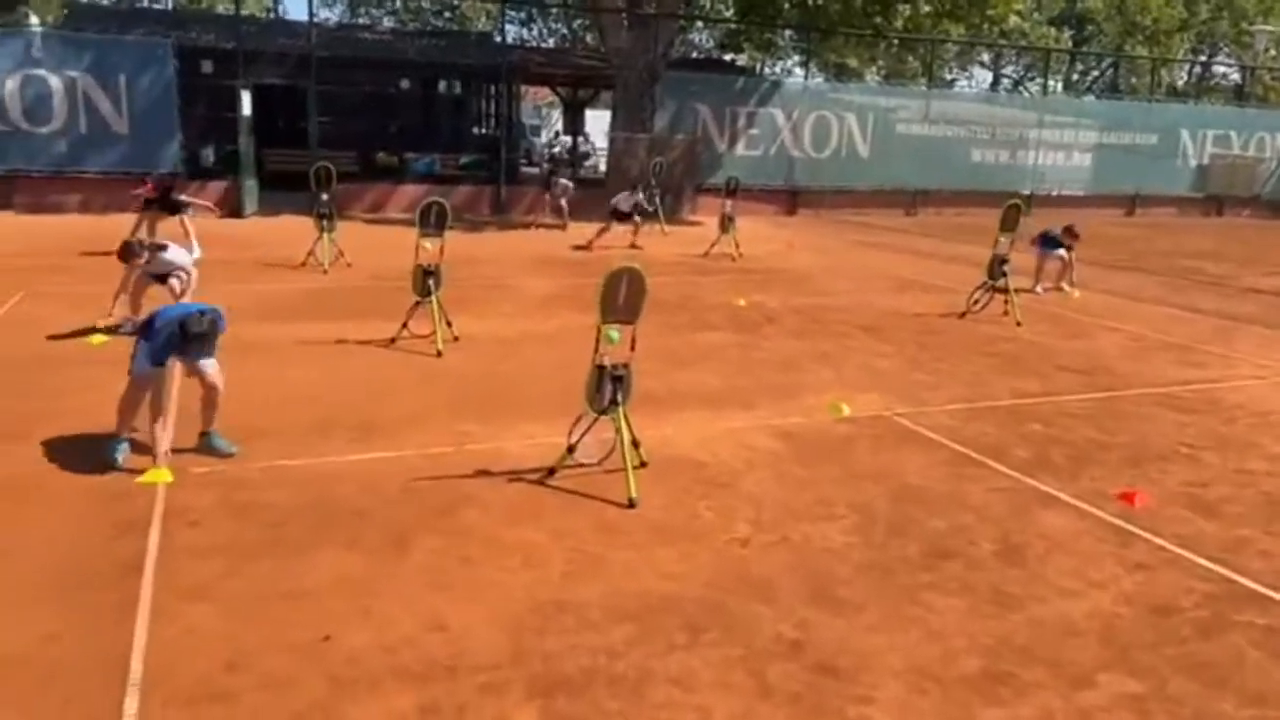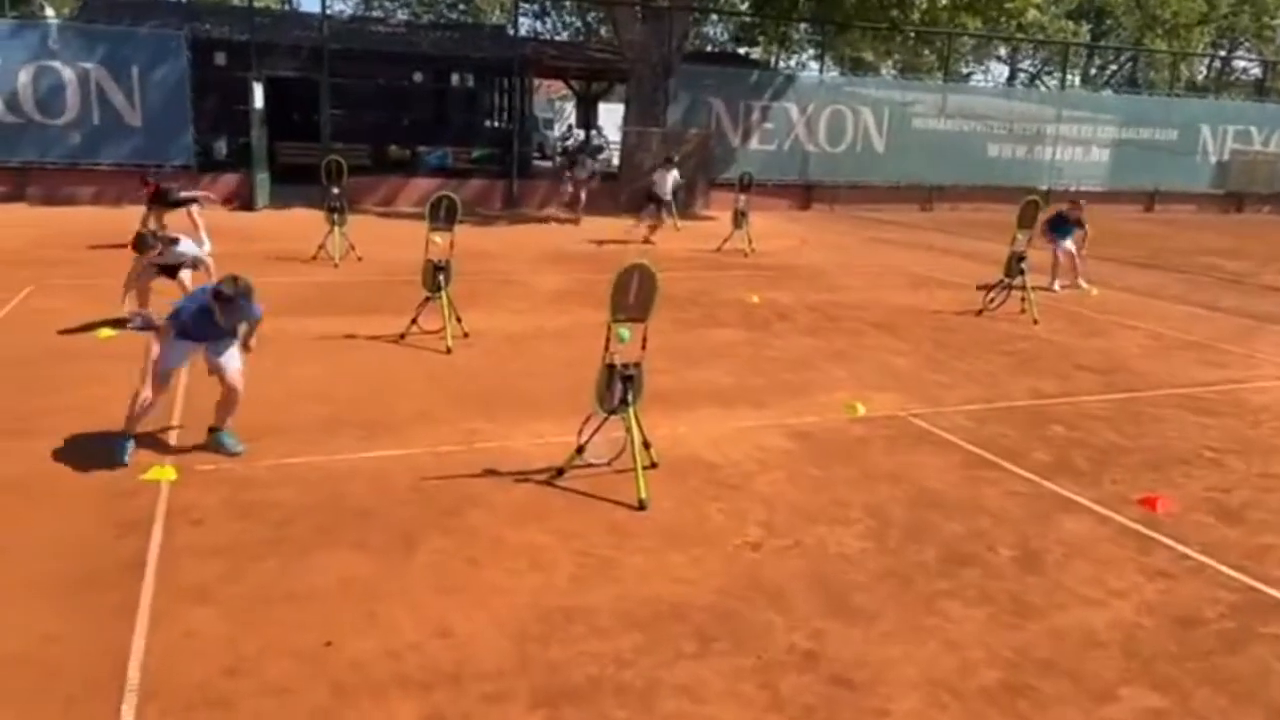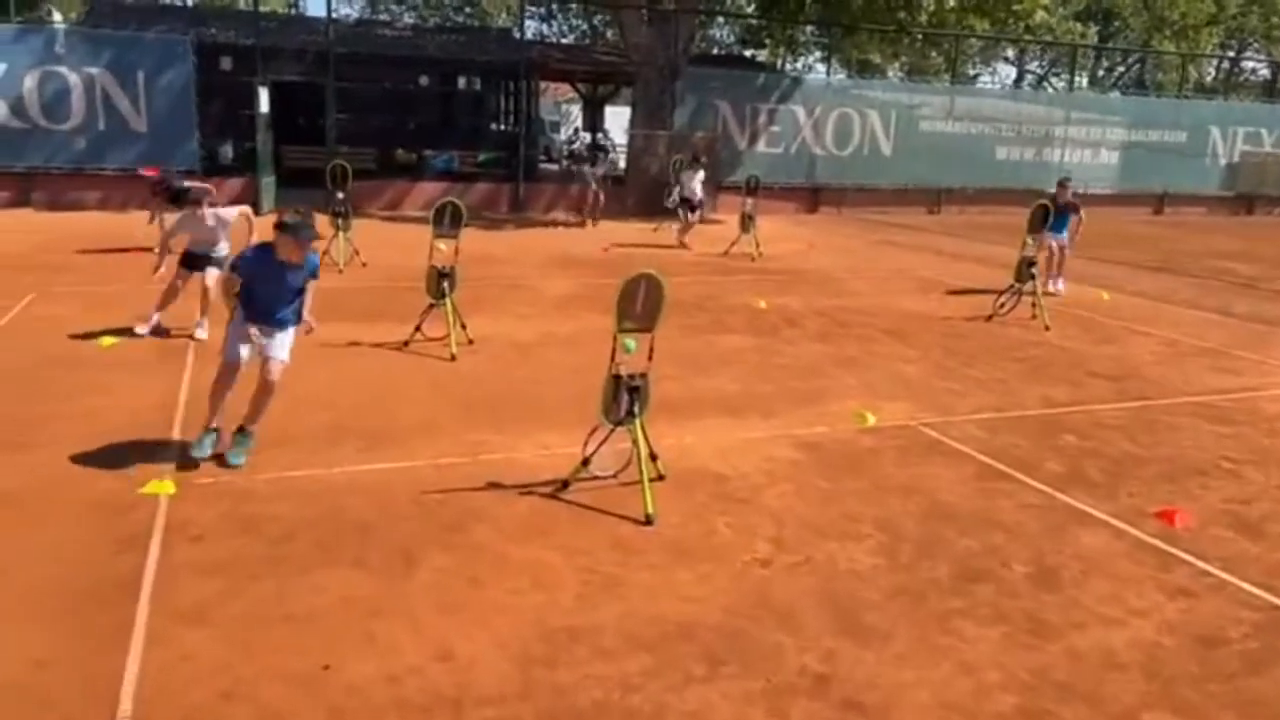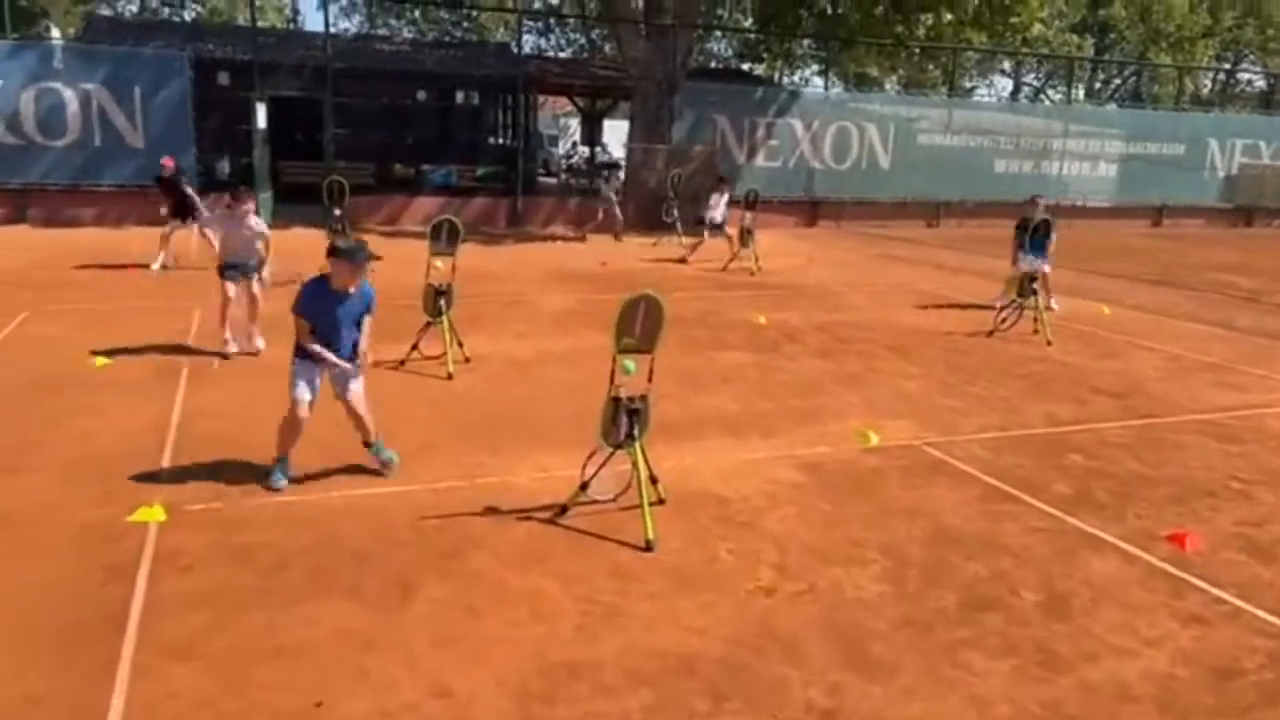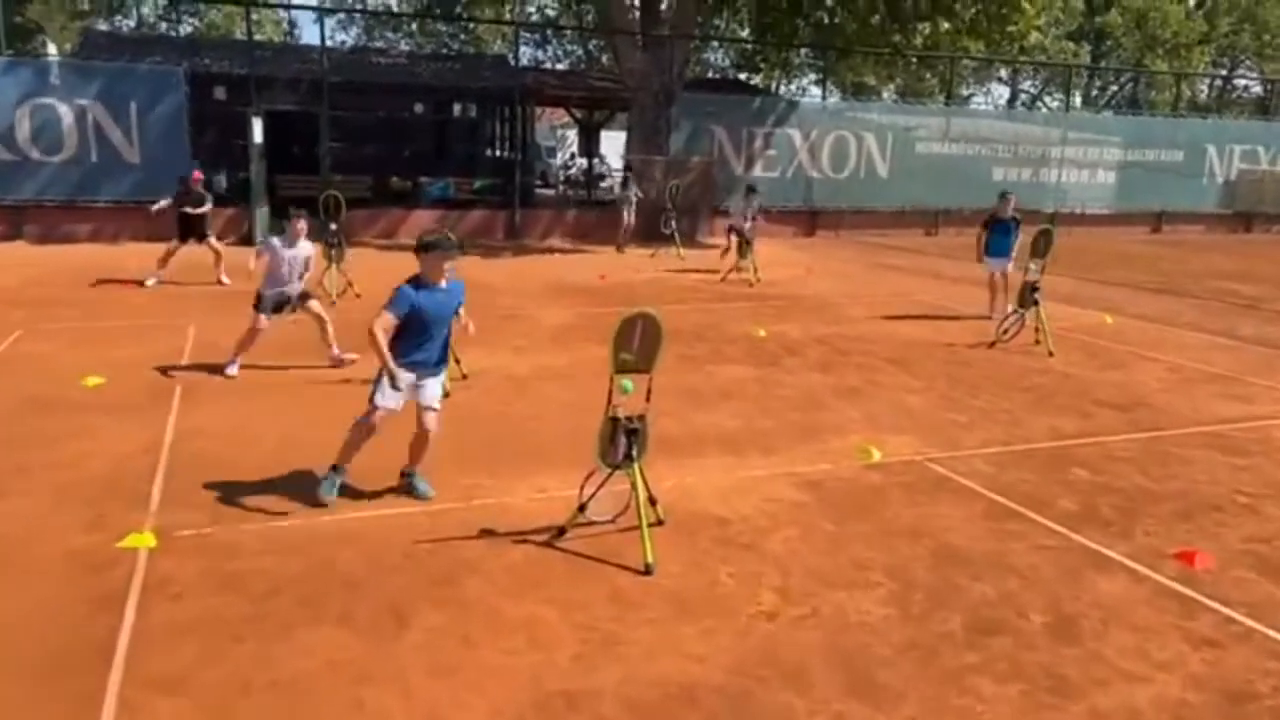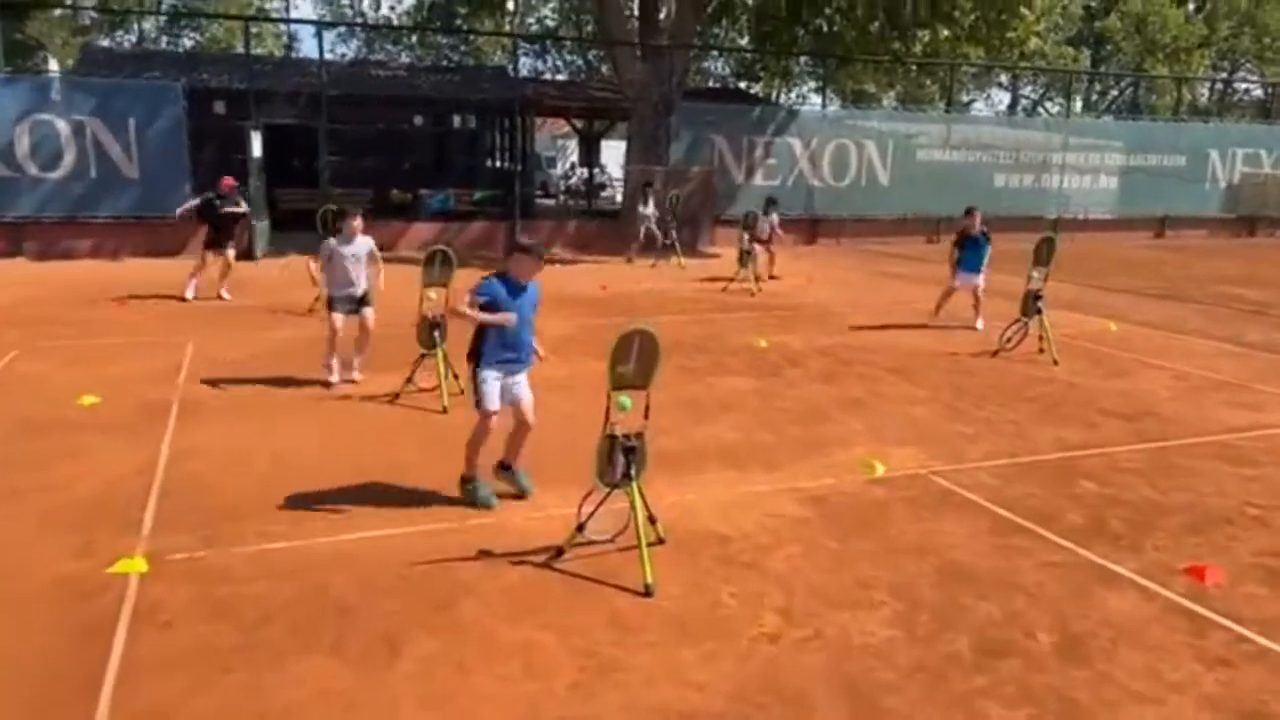
dt=0.2s
person 1, frame 1
left shoulder: (216, 323)
right shoulder: (161, 339)
right elbow: (159, 390)
right wrist: (159, 438)
right hip: (152, 338)
left knee: (214, 383)
right knee: (137, 387)
left ankle: (208, 435)
right ankle: (120, 440)
person 1, frame 2
left shoulder: (250, 310)
right shoulder: (192, 308)
right elbow: (157, 340)
left wrist: (249, 338)
right wrist: (146, 385)
left hip: (223, 339)
right hip: (185, 335)
left knee: (235, 386)
right knee: (156, 384)
left ankle: (218, 432)
right ankle: (128, 437)
person 1, frame 3
left shoulder: (310, 261)
right shoulder: (255, 256)
right elbow: (229, 285)
left wrist: (305, 312)
right wrist: (243, 322)
left hip: (283, 324)
right hip: (247, 318)
left knee: (270, 378)
right knee: (227, 372)
left ankle: (244, 434)
right ankle: (210, 431)
person 1, frame 4
left shoulder: (365, 292)
right shoulder: (311, 291)
right elbow: (302, 335)
left wrist: (363, 345)
right wrist: (332, 360)
left hip: (347, 359)
right hip: (310, 358)
left knee: (358, 409)
right knee: (298, 414)
left ankle: (374, 445)
right ankle: (281, 462)
person 1, frame 5
left shoulder: (456, 287)
right shoulder: (408, 293)
right elbow: (376, 330)
left wrist: (465, 321)
right wrist: (390, 368)
left hip: (434, 369)
right hip: (401, 367)
left knee: (427, 427)
right knee: (372, 420)
left ankle: (410, 474)
right ankle: (337, 472)
person 1, frame 6
left shoulder: (531, 288)
right shoulder: (493, 285)
right elbow: (460, 310)
left wrist: (533, 344)
right wrist: (493, 319)
left hip: (517, 367)
right hip: (488, 365)
left knee: (527, 421)
right knee: (488, 424)
left ankle: (507, 466)
right ankle: (470, 480)
